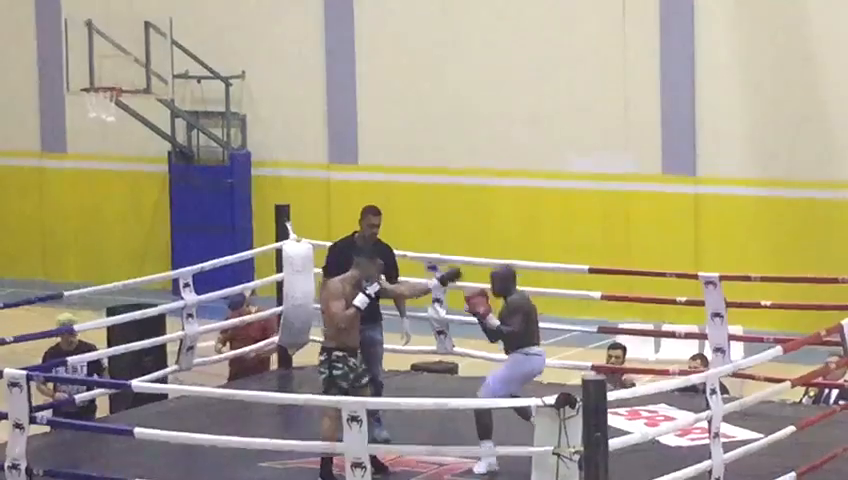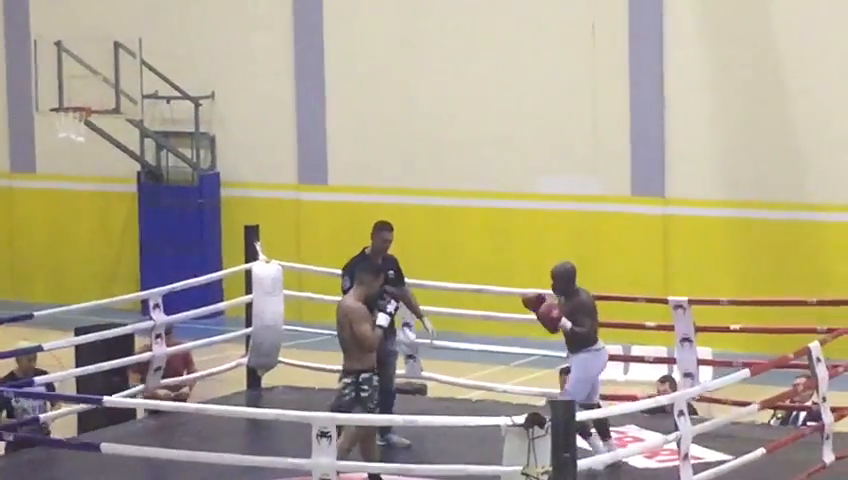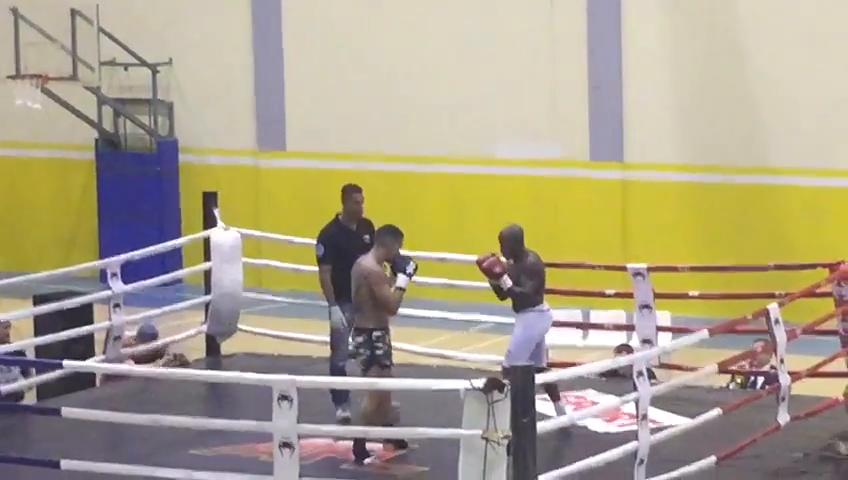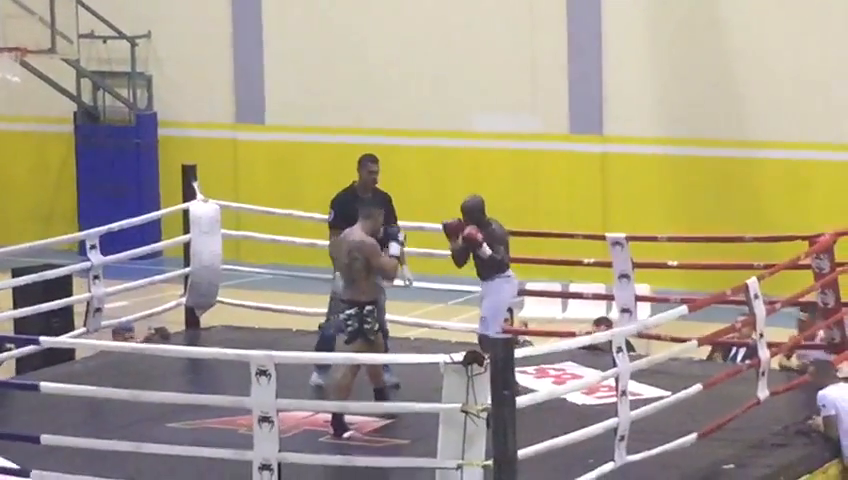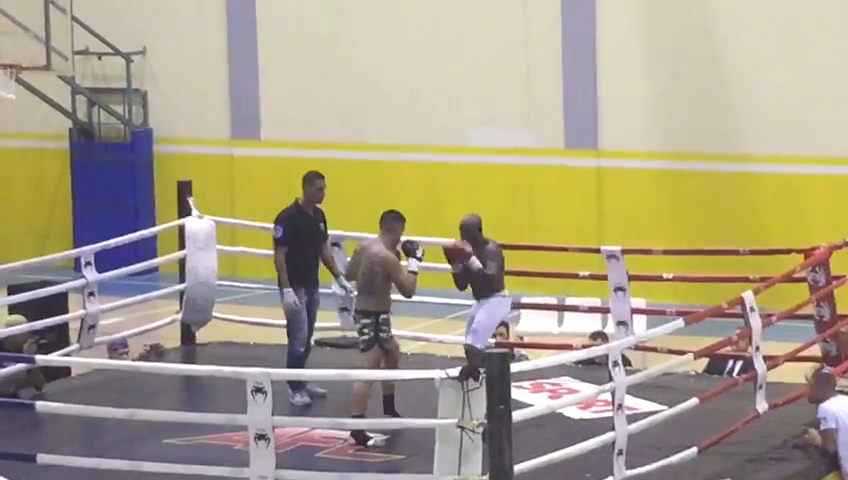
dt=1s
person 1, frame 1
left shoulder: (385, 251)
right shoulder: (339, 249)
left elbow: (394, 286)
right elbow: (326, 284)
left wrist: (404, 318)
left hip: (372, 321)
left knee: (375, 376)
left ankle: (374, 423)
person 1, frame 2
left shoulder: (392, 263)
right shoulder: (354, 267)
left elbow: (404, 293)
left wrist: (424, 318)
left hip: (387, 334)
left knee: (387, 387)
left ankle: (385, 433)
person 1, frame 3
left shoulder: (367, 226)
right shoulder: (329, 234)
right elbow: (324, 273)
right wrist: (333, 308)
right hip: (343, 302)
right knee: (340, 355)
right ankle: (341, 404)
person 1, frame 4
left shoulder: (383, 199)
right shoulder: (342, 200)
right elbow: (334, 238)
right wrist: (338, 273)
left knee: (379, 324)
right knee: (333, 322)
left ankle: (383, 370)
right ankle: (320, 370)
person 1, frame 5
left shoulder: (319, 215)
right shoulder: (288, 217)
right elbow: (279, 255)
left wrist: (339, 277)
right wrist: (286, 290)
left hip: (312, 286)
right hip: (295, 287)
left knee: (306, 338)
right knee: (298, 338)
left ankle: (301, 382)
right ankle: (295, 388)
person 2, frame 1
left shoulder: (367, 285)
right shoulder: (335, 287)
left elbow: (405, 292)
right elbow: (340, 322)
left wrist: (438, 281)
right wrist: (365, 297)
left hip: (352, 354)
right hip: (335, 357)
right knee: (334, 414)
left ankle: (368, 459)
person 2, frame 2
left shoulder: (352, 304)
right shoulder: (354, 308)
right elbow: (371, 343)
left wrist: (381, 314)
right wrist: (385, 316)
left hip: (366, 375)
right hip: (358, 378)
left knee: (369, 431)
right knee: (351, 435)
person 2, frame 3
left shoulder: (365, 263)
right shoulder: (372, 270)
right elbow: (392, 306)
left wrist: (396, 275)
right wrist: (404, 277)
left hip: (373, 333)
right hip: (371, 336)
left knee: (383, 389)
right knee: (375, 393)
left ankle: (389, 435)
right ankle: (359, 448)
person 2, frame 4
left shoulder: (344, 237)
right shoulder: (366, 243)
right elbow: (390, 274)
right wrist: (395, 245)
left hip: (355, 304)
right hip: (359, 309)
left knee: (377, 351)
right knee: (352, 366)
left ankle: (382, 402)
right ankle: (338, 421)
person 2, frame 5
left shoulder: (364, 247)
right shoulder: (386, 257)
left elbow: (349, 274)
right elbow: (408, 291)
right wrist: (414, 260)
left hip: (365, 313)
right hip: (374, 318)
left knee: (393, 355)
left ankle: (390, 411)
right ankle: (357, 429)
person 3, frame 1
left shoulder: (514, 303)
right shoulder: (516, 300)
left elbow: (514, 334)
right elbow: (494, 337)
left wrist: (488, 319)
right wrist: (482, 315)
left hip: (523, 359)
right hip: (533, 356)
right knee: (509, 395)
left ankle: (488, 458)
person 3, frame 2
left shoulder: (583, 301)
right shoulder: (564, 298)
left elbow: (587, 333)
right elbow: (553, 328)
left wrist: (562, 323)
right wrist: (539, 311)
left hip: (589, 356)
right hip: (581, 355)
right knee: (590, 404)
left ankle: (599, 451)
right ankle: (609, 451)
person 3, frame 3
left shoulder: (530, 263)
right shoulder: (515, 262)
left elbow: (526, 295)
right elbow: (503, 295)
left wrist: (503, 279)
right wrist: (493, 277)
left hip: (533, 317)
right hip: (533, 316)
left knee: (510, 369)
right knee: (539, 367)
right ankle: (561, 413)
person 3, frame 4
left shoulder: (495, 231)
right shoulder: (473, 229)
left elbow: (502, 263)
right elbow: (459, 262)
left wrist: (481, 246)
right wrist: (453, 239)
left hip: (500, 284)
right hip: (490, 283)
left knee: (485, 336)
right knee: (490, 333)
person 3, frame 5
left shoulder: (491, 250)
right shoulder: (470, 251)
left elbow: (492, 279)
right elbow: (461, 285)
left wrist: (470, 260)
right wrist: (454, 263)
left hip: (496, 301)
right hip: (482, 302)
left knee: (472, 347)
right knee: (471, 345)
